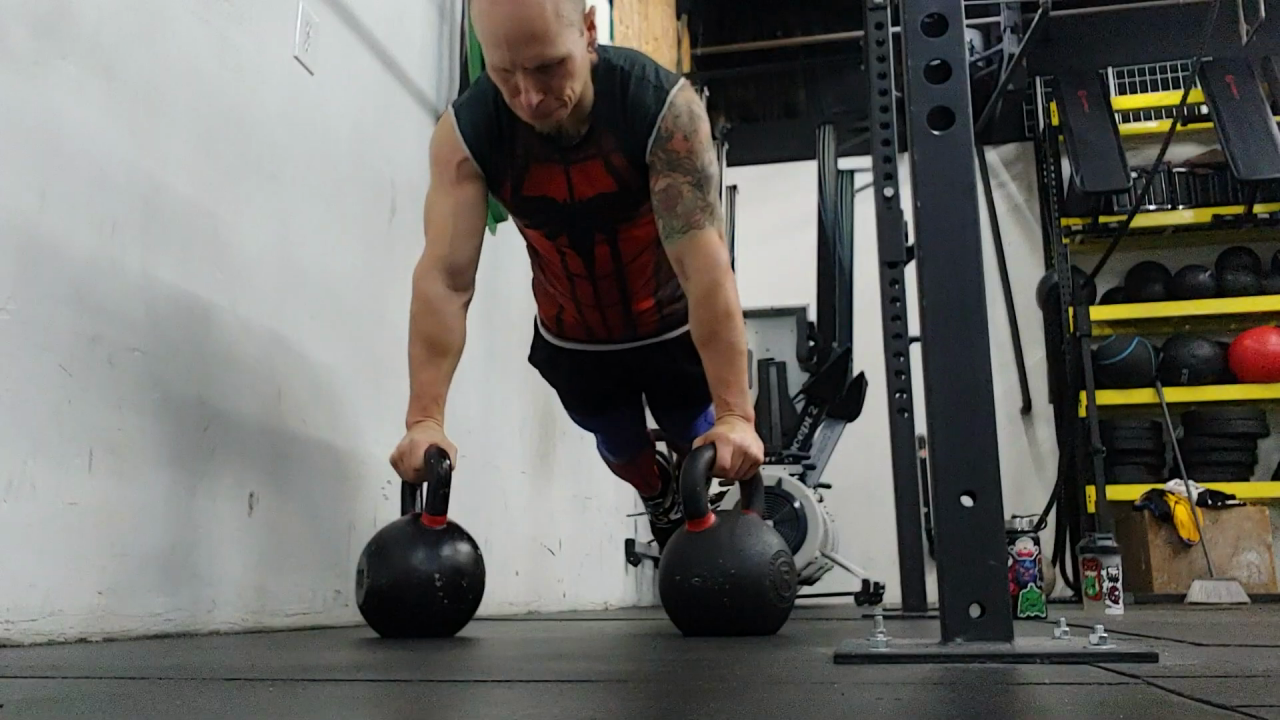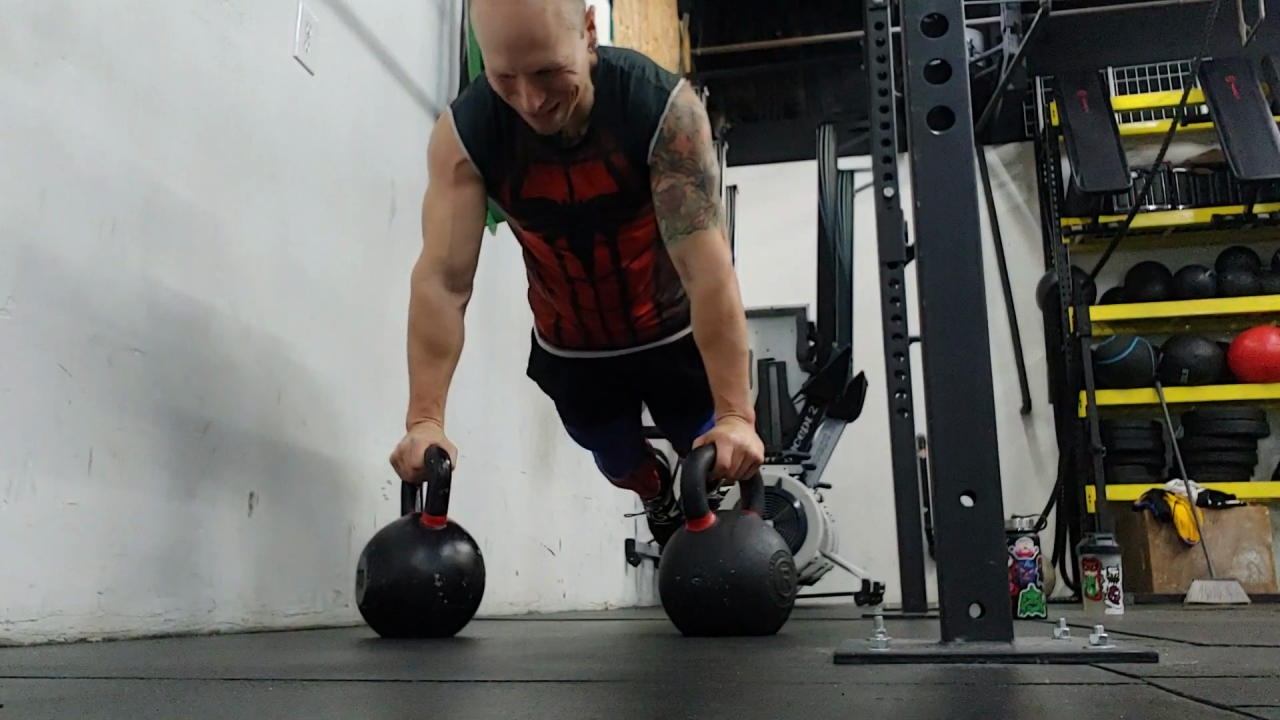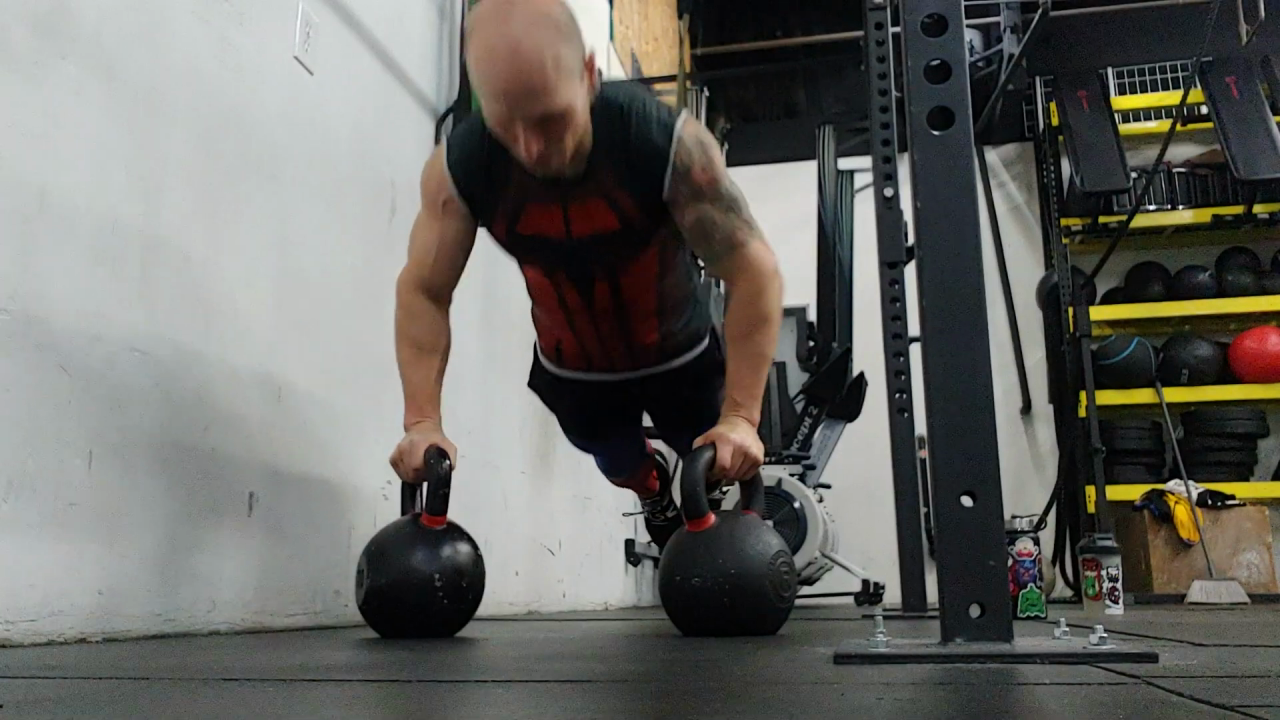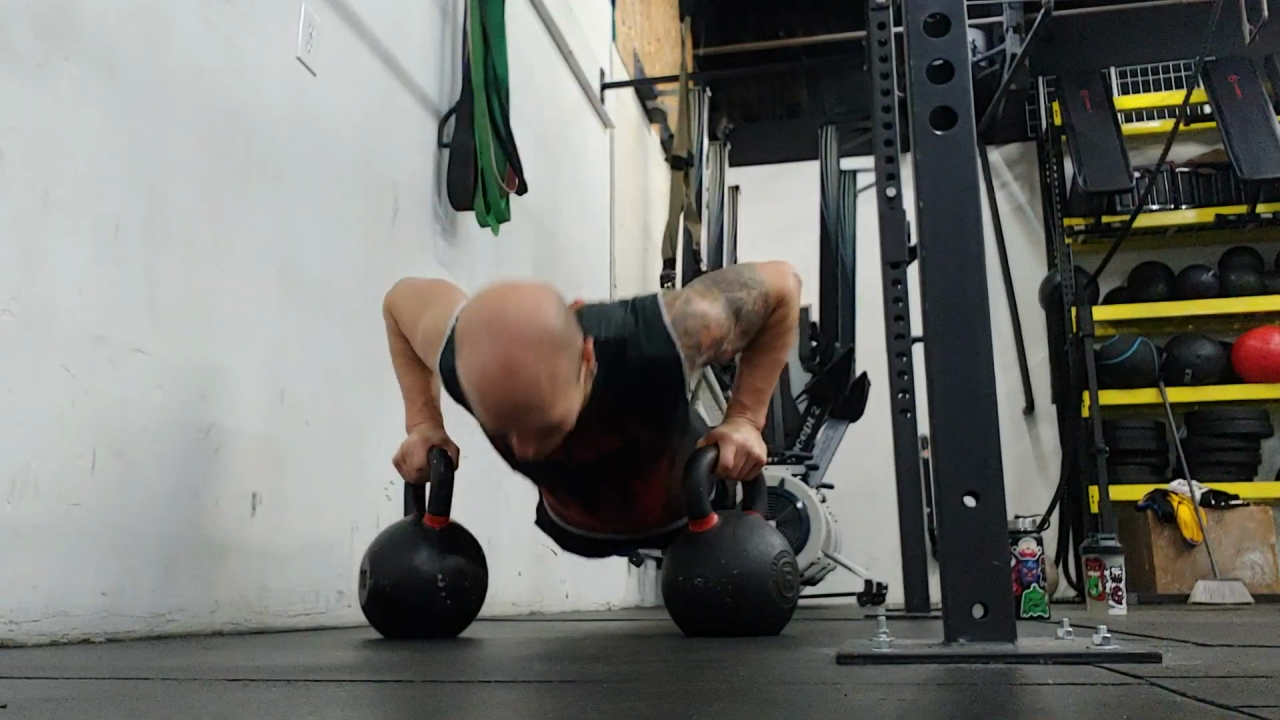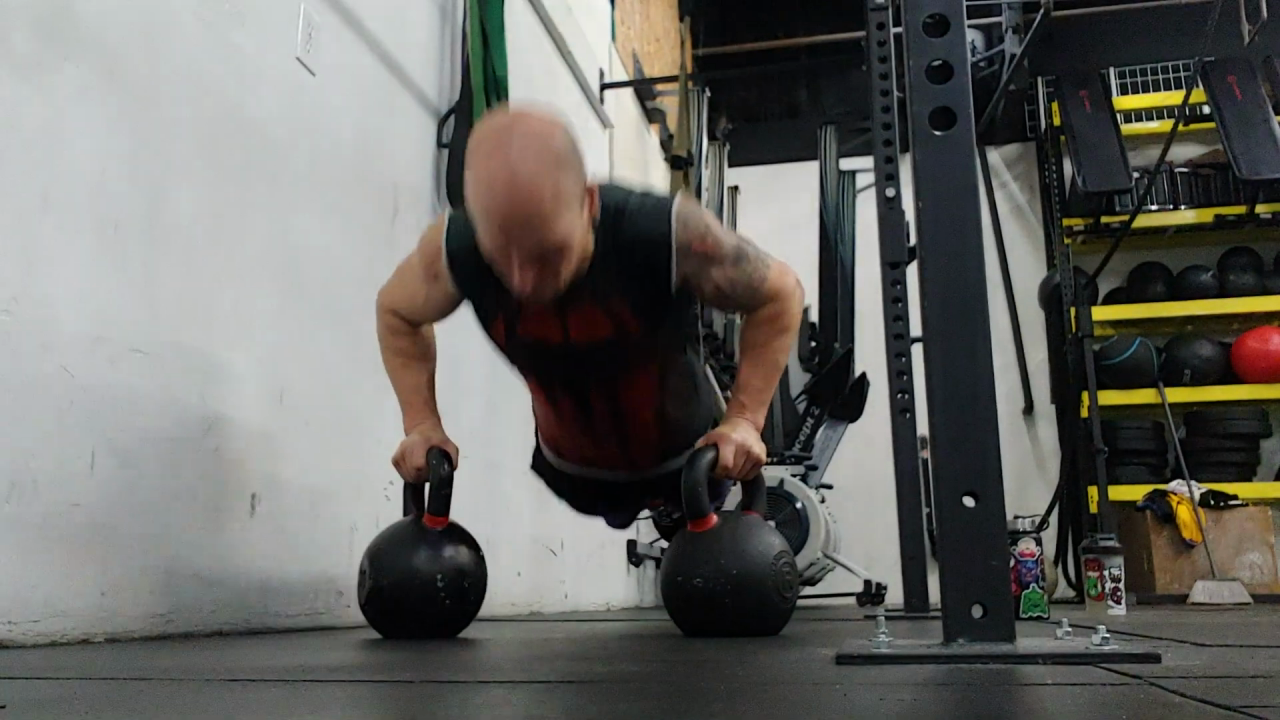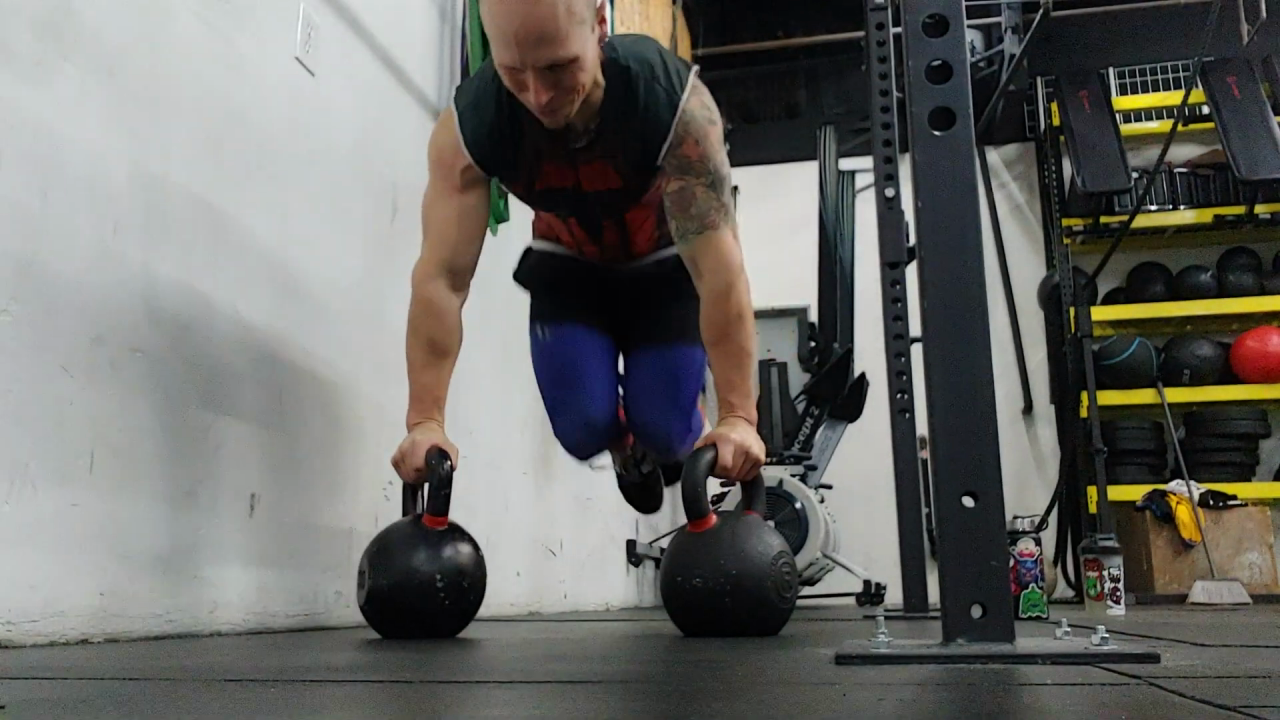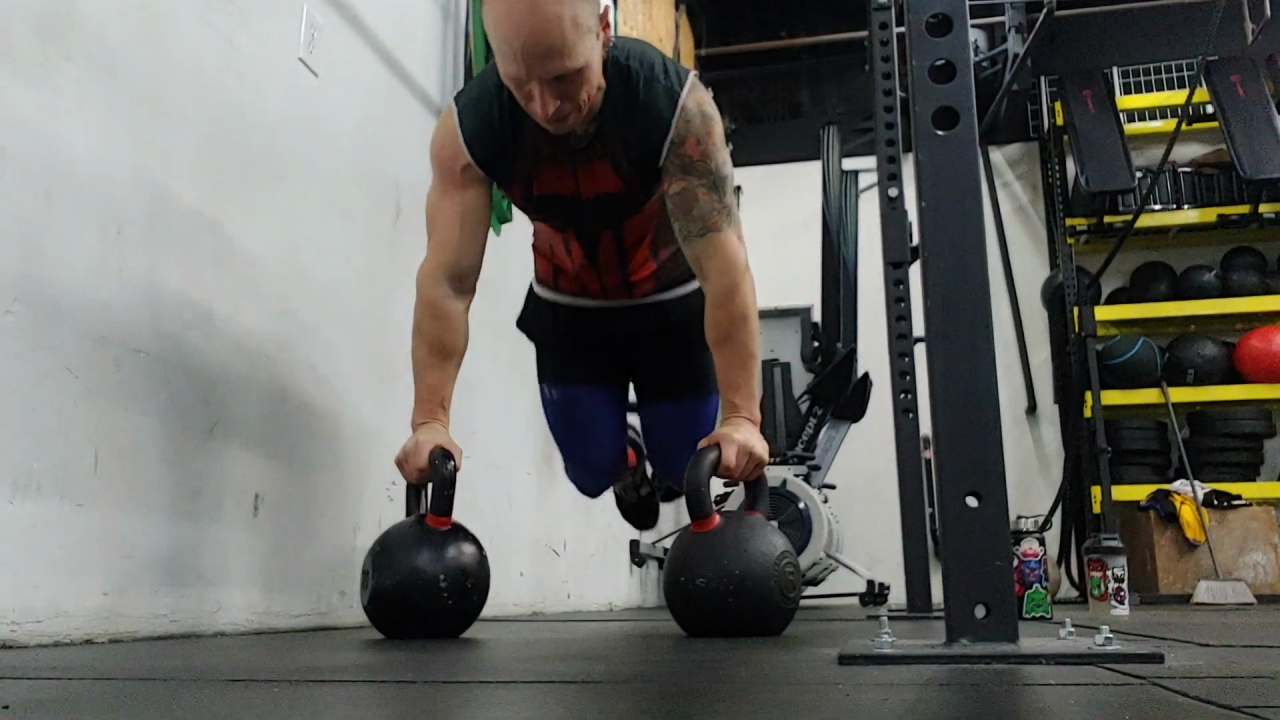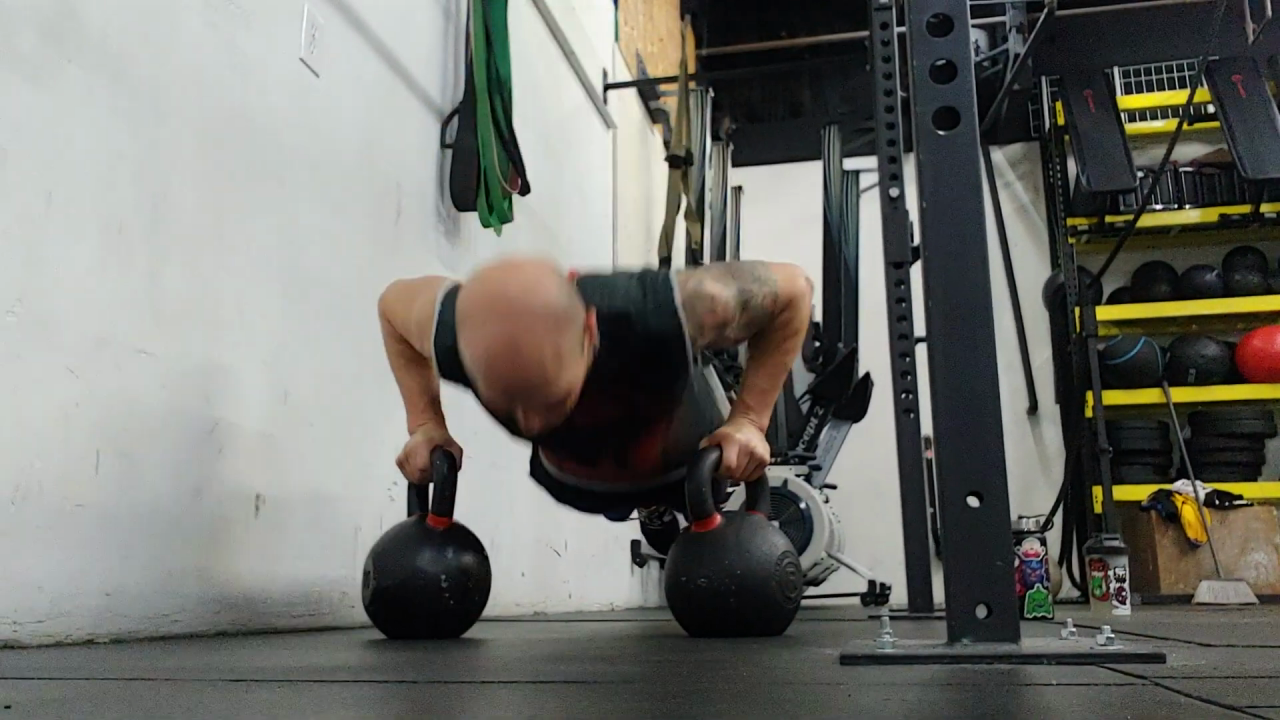
dt=0.5s
person 1, frame 1
left shoulder: (664, 106)
right shoulder: (466, 131)
left elbow: (704, 266)
right elbow: (444, 278)
left wrist: (736, 414)
right wrist: (424, 420)
left hip: (672, 328)
right hip: (572, 341)
left knee: (703, 450)
right knee: (620, 449)
right ankle: (659, 501)
person 1, frame 2
left shoulder: (663, 107)
right shoulder: (464, 133)
left elbow: (706, 268)
right elbow: (441, 281)
left wrist: (736, 416)
right wrist: (424, 421)
left hip: (671, 334)
right hip: (569, 351)
left knee: (710, 460)
right knee: (621, 465)
right ankle: (659, 500)
person 1, frame 3
left shoulder: (666, 143)
right shoulder: (458, 167)
left elbow: (753, 273)
right elbow: (425, 292)
left wrist: (740, 416)
right wrist: (422, 418)
left hip: (677, 359)
right hip: (569, 373)
left knee: (711, 472)
right knee: (622, 471)
right ankle: (656, 498)
person 1, frame 4
left shoulder: (665, 341)
right shoulder: (457, 354)
left elbow: (780, 286)
right elbow: (400, 300)
left wrist: (746, 418)
right wrist: (423, 423)
left hip: (683, 508)
person 1, frame 5
left shoulder: (668, 233)
right shoulder: (454, 247)
left elbow: (779, 293)
right elbow: (398, 311)
left wrist: (745, 419)
right wrist: (422, 426)
left hip: (682, 450)
right hip: (571, 461)
right knee: (620, 513)
right ankle: (650, 503)
person 1, frame 6
left shoulder: (672, 98)
right shoulder: (469, 123)
left elbow: (718, 266)
right elbow: (443, 276)
left wrist: (738, 417)
right wrist: (424, 422)
left hip: (663, 263)
right hip: (565, 263)
left knee: (666, 433)
right knee: (584, 429)
left ankle: (662, 442)
right ankle: (627, 444)
person 1, frame 7
left shoulder: (674, 103)
right shoulder: (468, 126)
left elbow: (723, 266)
right elbow: (449, 281)
left wrist: (741, 416)
right wrist: (430, 420)
left hip: (670, 300)
right hip: (567, 308)
left knee: (685, 468)
right knee: (594, 472)
left ankle: (661, 466)
right ankle: (628, 465)
person 1, frame 8
left shoulder: (669, 316)
right shoulder: (450, 335)
left elbow: (793, 290)
right elbow: (394, 304)
left wrist: (749, 420)
right wrist: (425, 426)
left hip: (684, 462)
right ankle: (650, 503)
